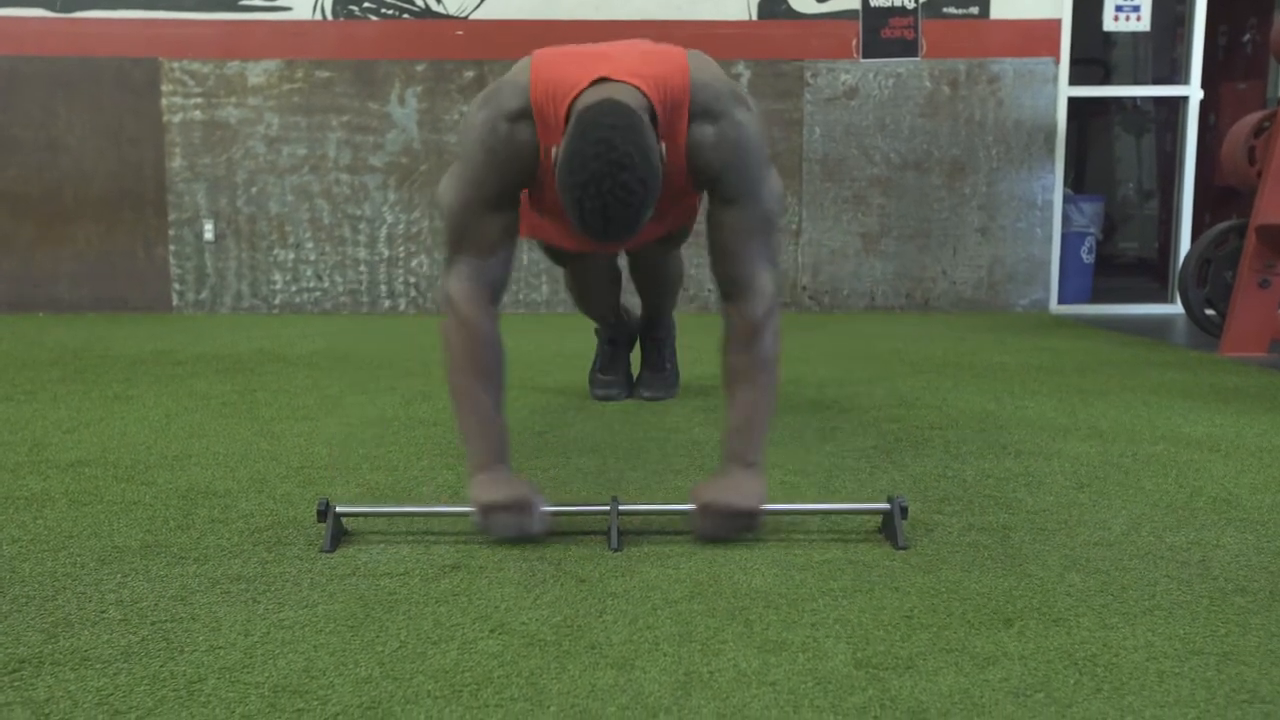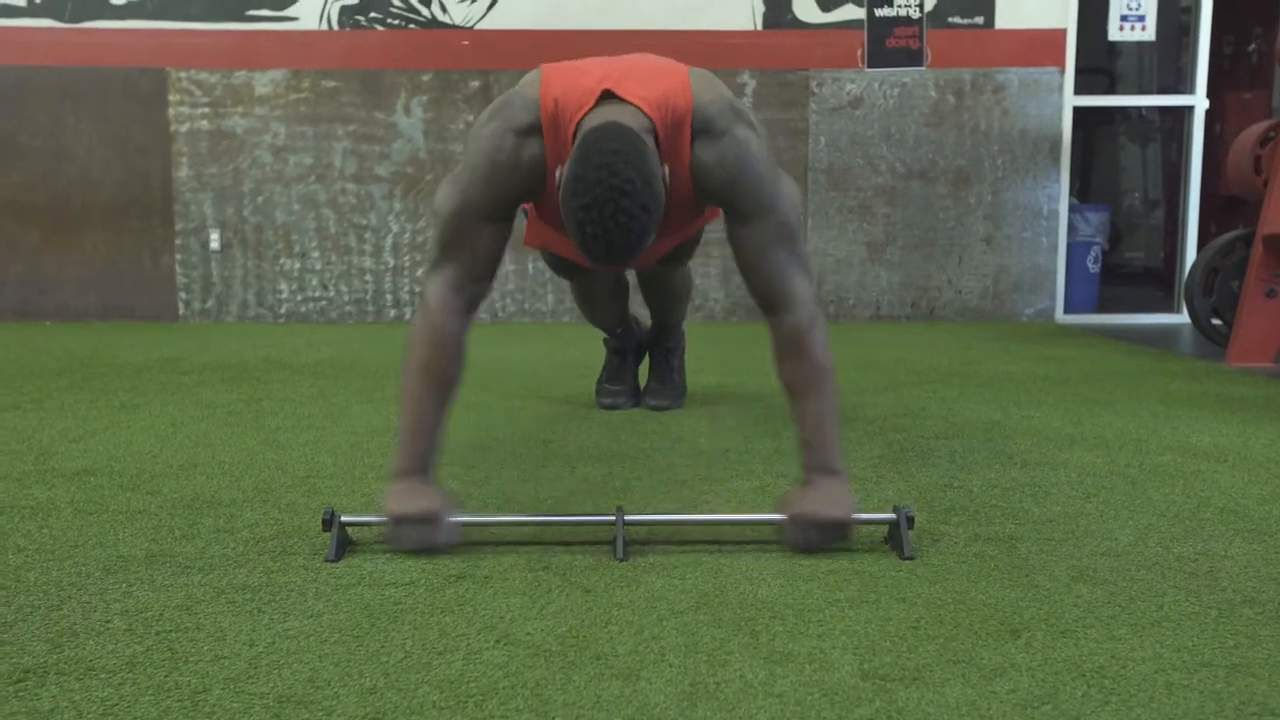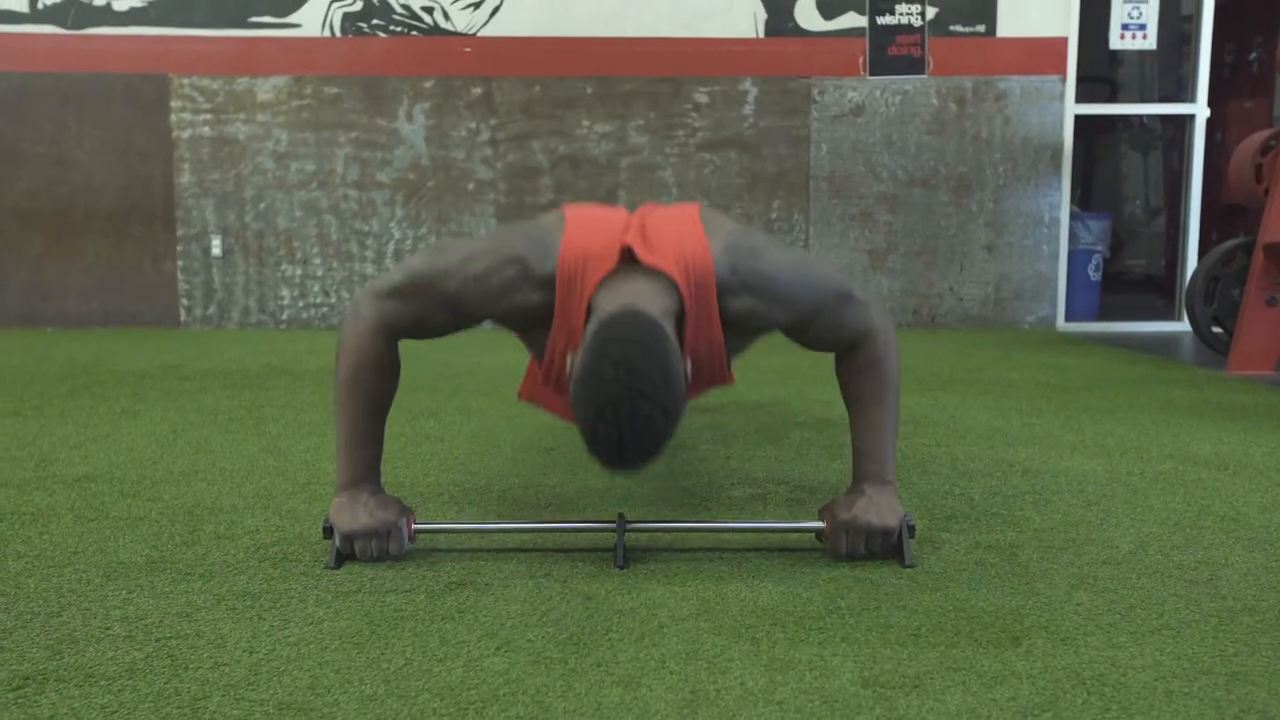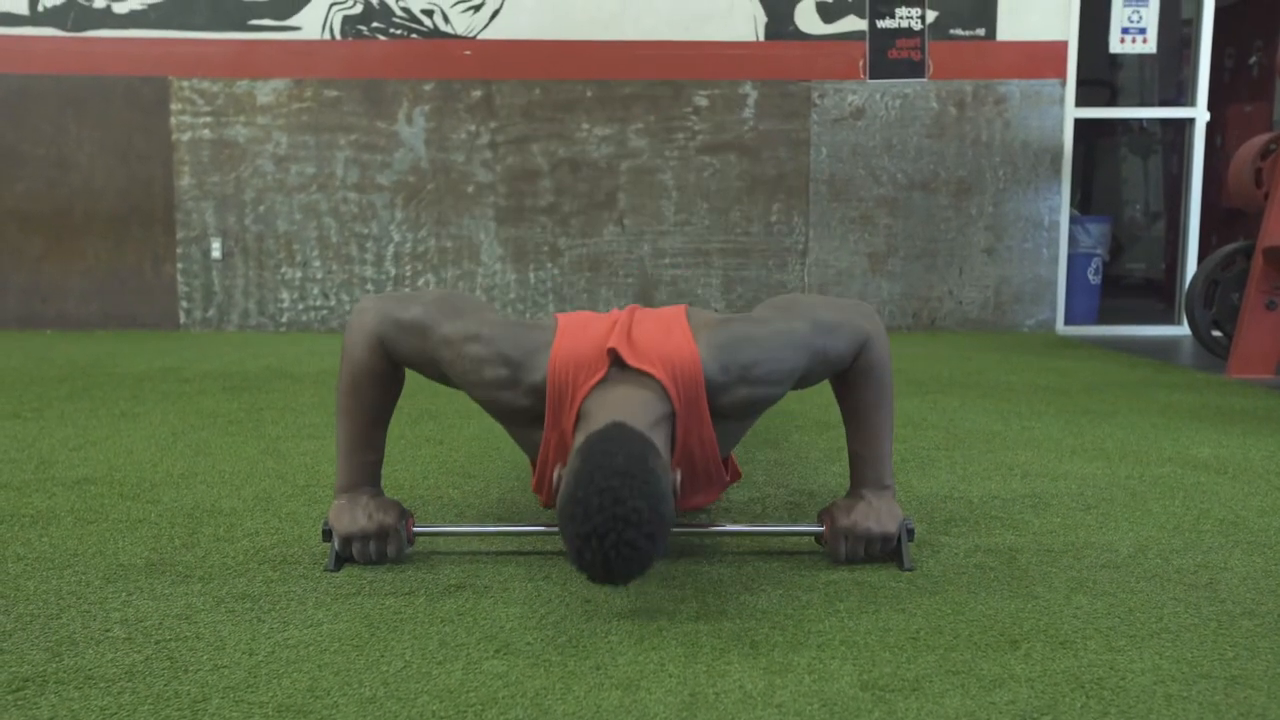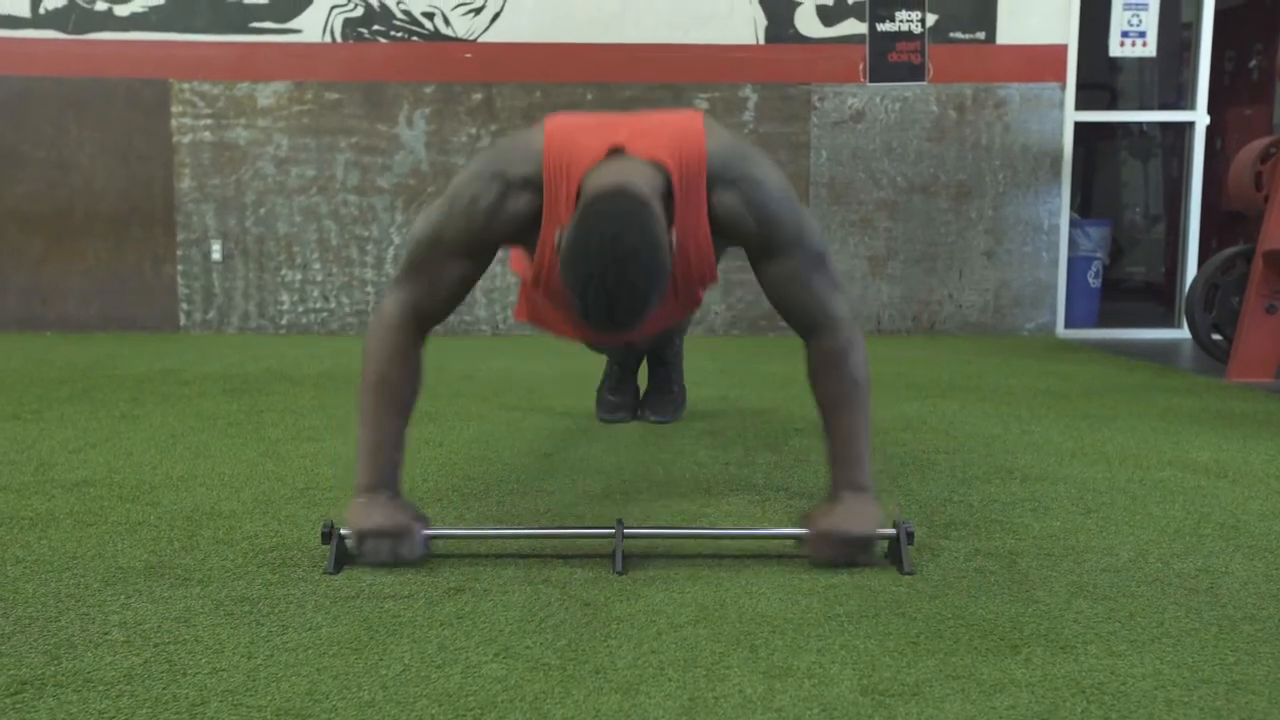
dt=0.4s
person 1, frame 1
left shoulder: (716, 121)
right shoulder: (504, 123)
left elbow: (751, 290)
right elbow: (469, 288)
left wrist: (742, 463)
right wrist: (488, 466)
left ankle: (658, 330)
right ankle: (614, 332)
person 1, frame 2
left shoulder: (721, 142)
right shoulder: (512, 141)
left elbow: (788, 302)
right elbow: (447, 300)
left wrist: (824, 471)
right wrist: (411, 473)
left ankle: (667, 346)
right ankle: (620, 343)
person 1, frame 3
left shoulder: (736, 285)
right shoulder: (529, 278)
left elbow: (869, 330)
right elbow: (370, 314)
left wrist: (875, 479)
right wrist: (355, 483)
person 1, frame 4
left shoulder: (726, 372)
right shoulder: (523, 378)
left elbow: (864, 330)
right elbow: (370, 323)
left wrist: (874, 490)
right wrist: (355, 492)
left hip: (688, 383)
right hip: (572, 376)
person 1, frame 5
left shoulder: (738, 187)
right shoulder: (507, 189)
left elbow: (828, 324)
right elbow: (401, 317)
left wrist: (854, 487)
right wrist: (374, 487)
left ankle: (664, 357)
right ankle: (622, 360)
